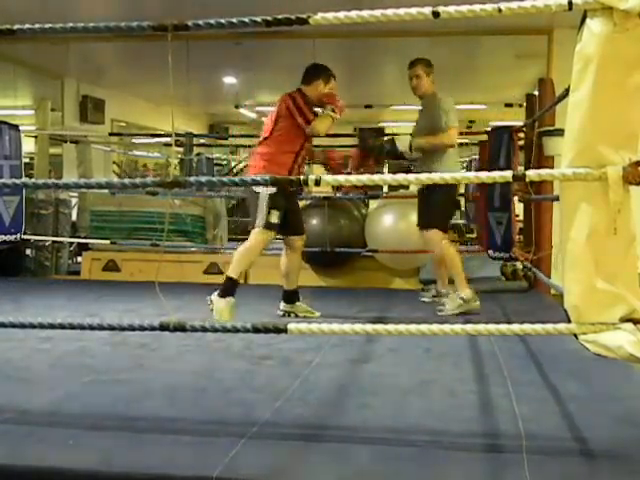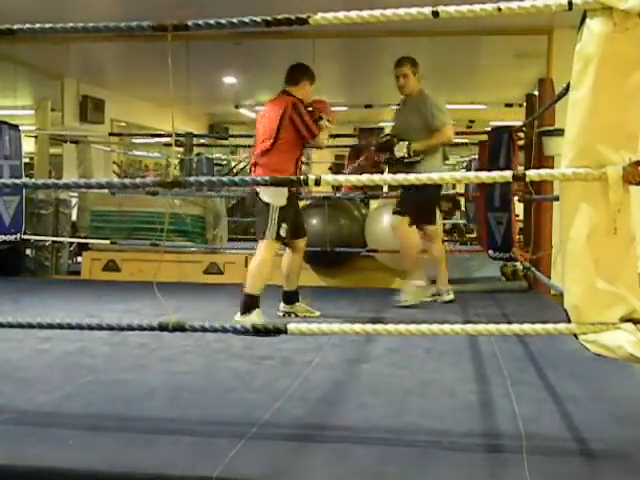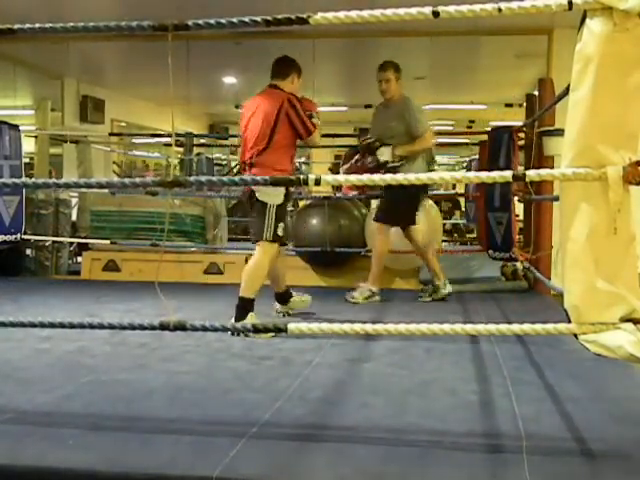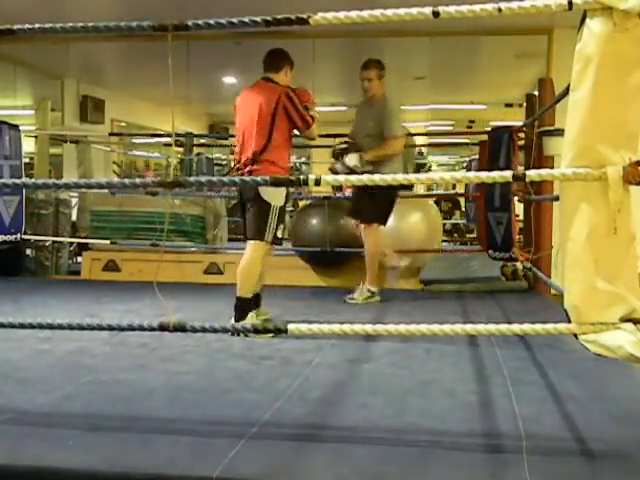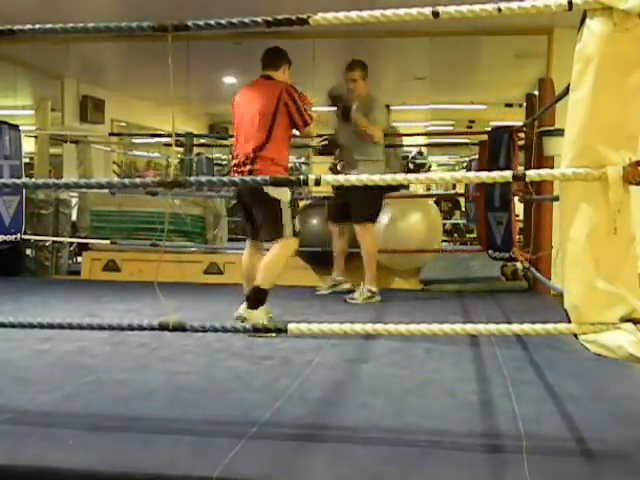
dt=0.2s
person 1, frame 1
left shoulder: (307, 109)
right shoulder: (294, 99)
right elbow: (318, 128)
right wrist: (333, 110)
left hip: (286, 183)
right hip: (267, 176)
left knee: (296, 241)
right knee: (262, 235)
left ankle: (290, 302)
right ankle: (224, 295)
person 1, frame 2
left shoulder: (271, 106)
right shoulder: (293, 105)
right elbow: (319, 140)
left wrist: (314, 118)
right wrist: (324, 117)
left hip: (278, 185)
right hip: (273, 183)
left knee: (298, 243)
right knee: (269, 246)
left ankle: (290, 302)
right ankle: (248, 311)
person 1, frame 3
left shoulder: (251, 103)
right shoulder: (288, 101)
right elbow: (313, 139)
right wrist: (312, 114)
left hip: (254, 179)
left knee: (274, 246)
right knee: (267, 248)
left ankle: (284, 299)
right ankle: (242, 316)
person 1, frame 4
left shoulder: (244, 96)
right shoulder: (284, 93)
right elbow: (311, 132)
right wrist: (308, 106)
left hip: (245, 177)
right hip: (268, 178)
left knee: (259, 245)
right knee: (258, 246)
left ankle: (253, 307)
right ankle: (241, 316)
person 1, frame 5
left shoulder: (242, 94)
right shoulder: (284, 91)
right elbow: (309, 131)
right wrist: (305, 108)
left hip: (242, 176)
right hip: (267, 175)
left knee: (254, 243)
right knee: (286, 242)
left ankle: (252, 305)
right ankle: (254, 305)
person 2, frame 1
left shoulder: (440, 103)
right shoulder: (426, 107)
left elbow: (450, 138)
left wrist: (414, 142)
right wrist: (412, 149)
left knee: (432, 235)
right knee: (435, 234)
left ankle: (465, 293)
right ankle: (442, 288)
person 2, frame 2
left shoulder: (428, 102)
right shoulder: (402, 107)
left elbow: (447, 134)
right elbow: (397, 138)
left wrist: (412, 147)
right wrist: (387, 144)
left hip: (426, 174)
right hip: (413, 174)
left knee: (401, 223)
right knee: (429, 231)
left ankle: (415, 280)
right ankle: (443, 286)
person 2, frame 3
left shoulder: (409, 108)
right shoulder: (380, 110)
left elbow: (428, 141)
right elbow: (373, 140)
left wrist: (396, 153)
left knee: (380, 228)
right knee: (410, 232)
left ankle: (372, 287)
right ankle: (440, 282)
person 2, frame 4
left shoulder: (388, 108)
right shoulder: (363, 106)
left elbow: (397, 145)
left wrist: (364, 157)
left hip: (385, 176)
right hip: (367, 176)
left knee: (369, 228)
right knee: (355, 224)
left ankle: (371, 287)
right ankle: (392, 259)
person 2, frame 5
left shoulder: (374, 106)
right shoulder: (343, 105)
left elbow: (377, 136)
left wrist: (354, 114)
left hip: (368, 175)
right hip: (347, 174)
left knee: (363, 228)
right knee: (337, 226)
left ankle: (370, 287)
right ankle: (339, 277)
